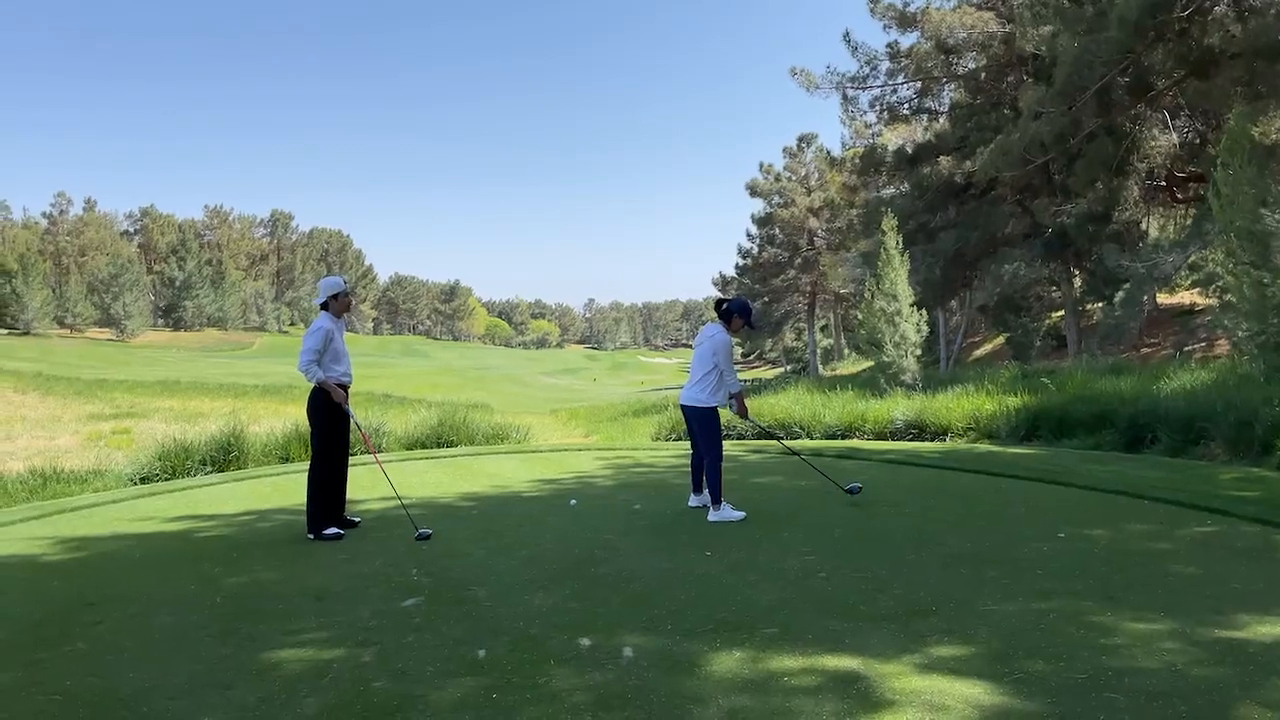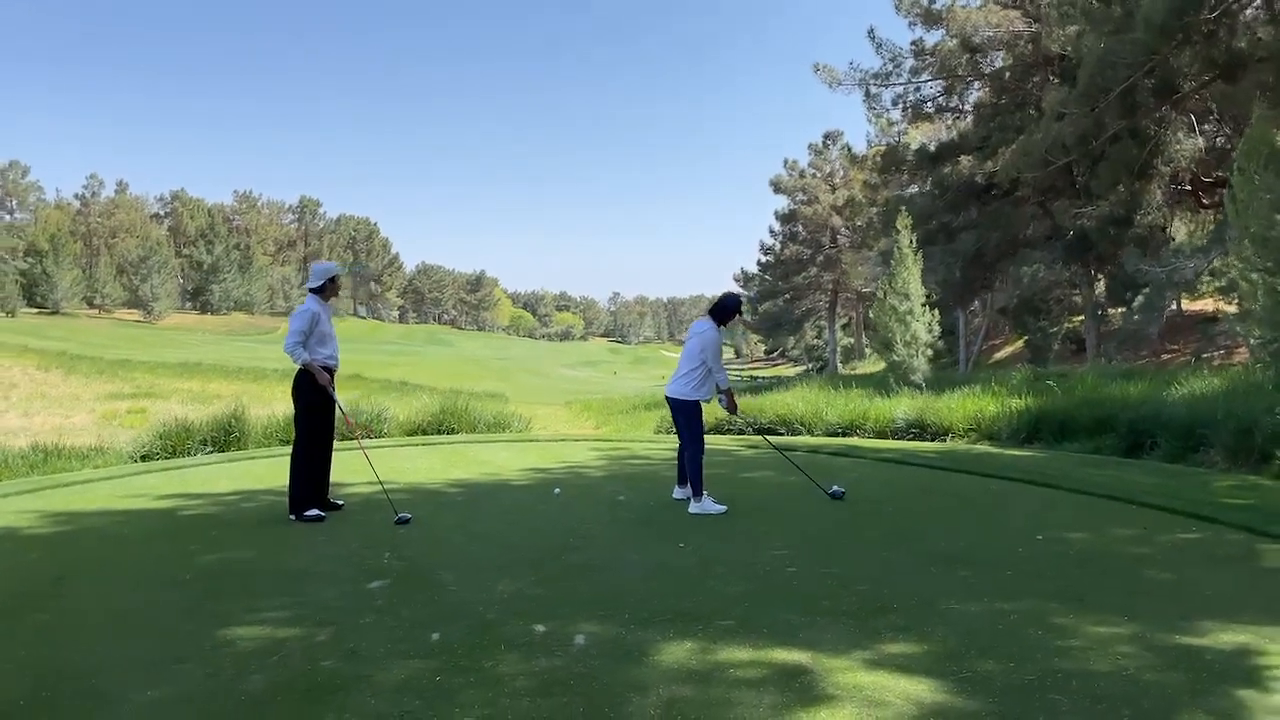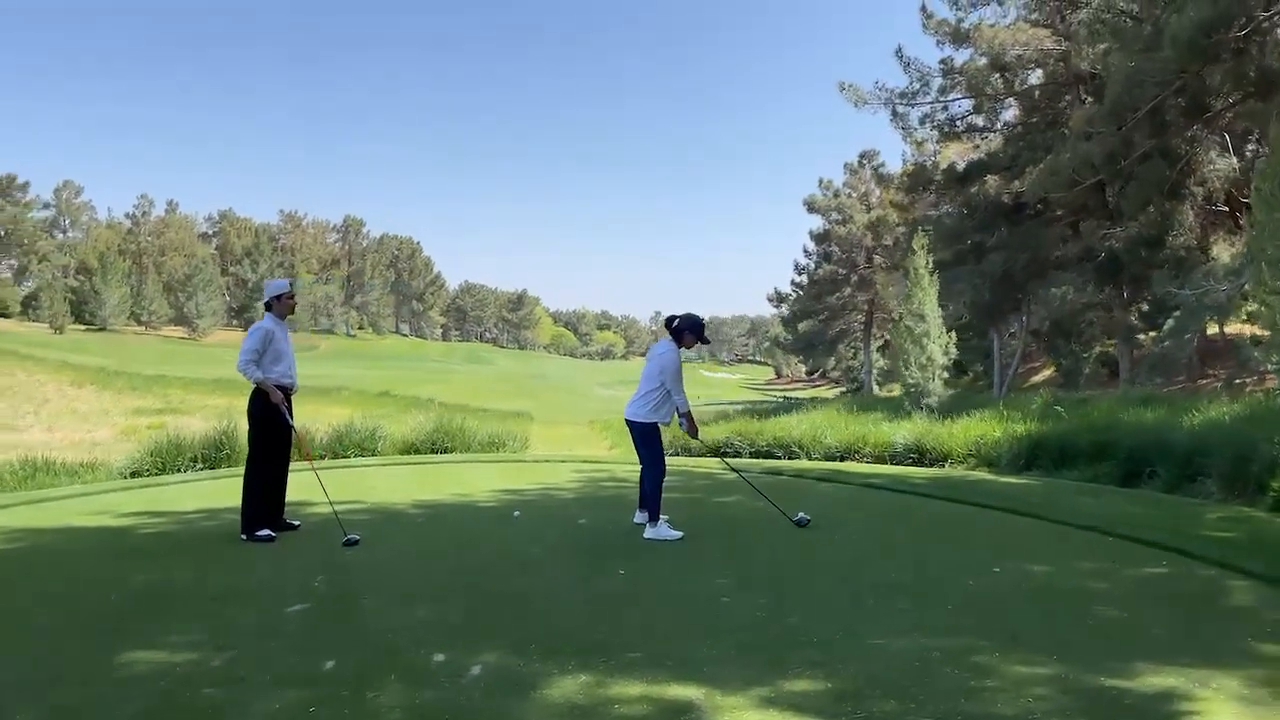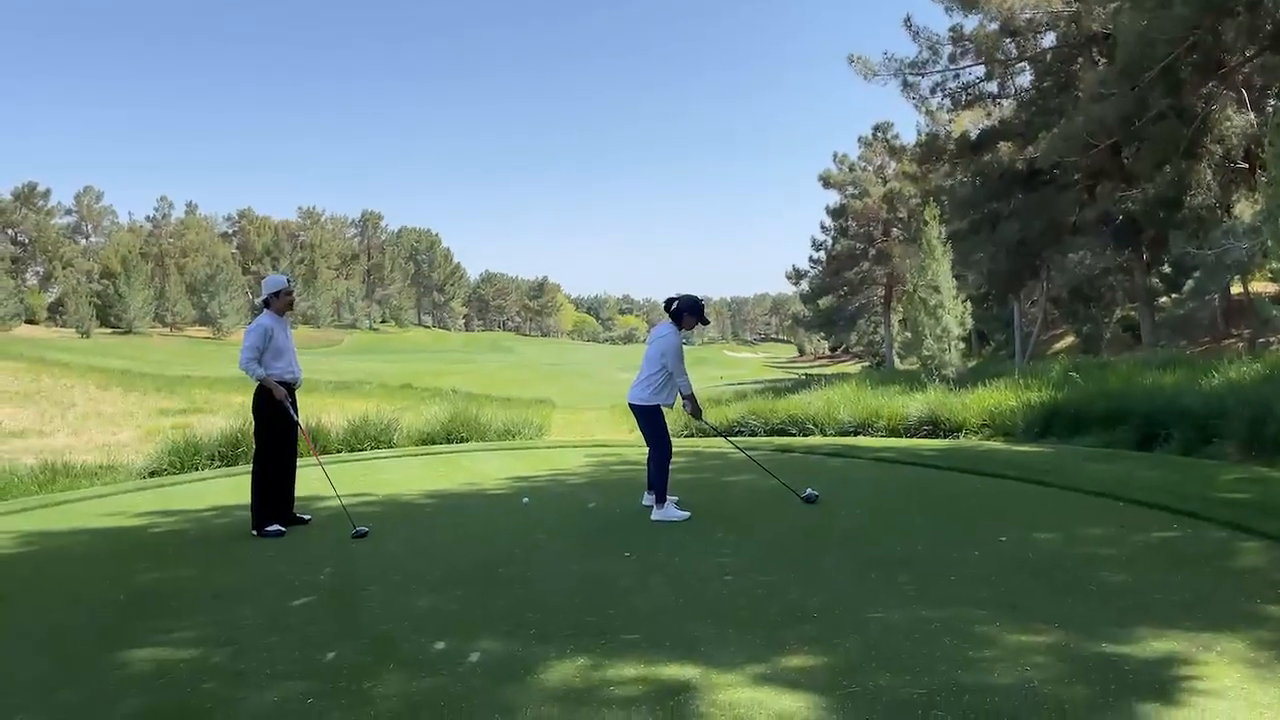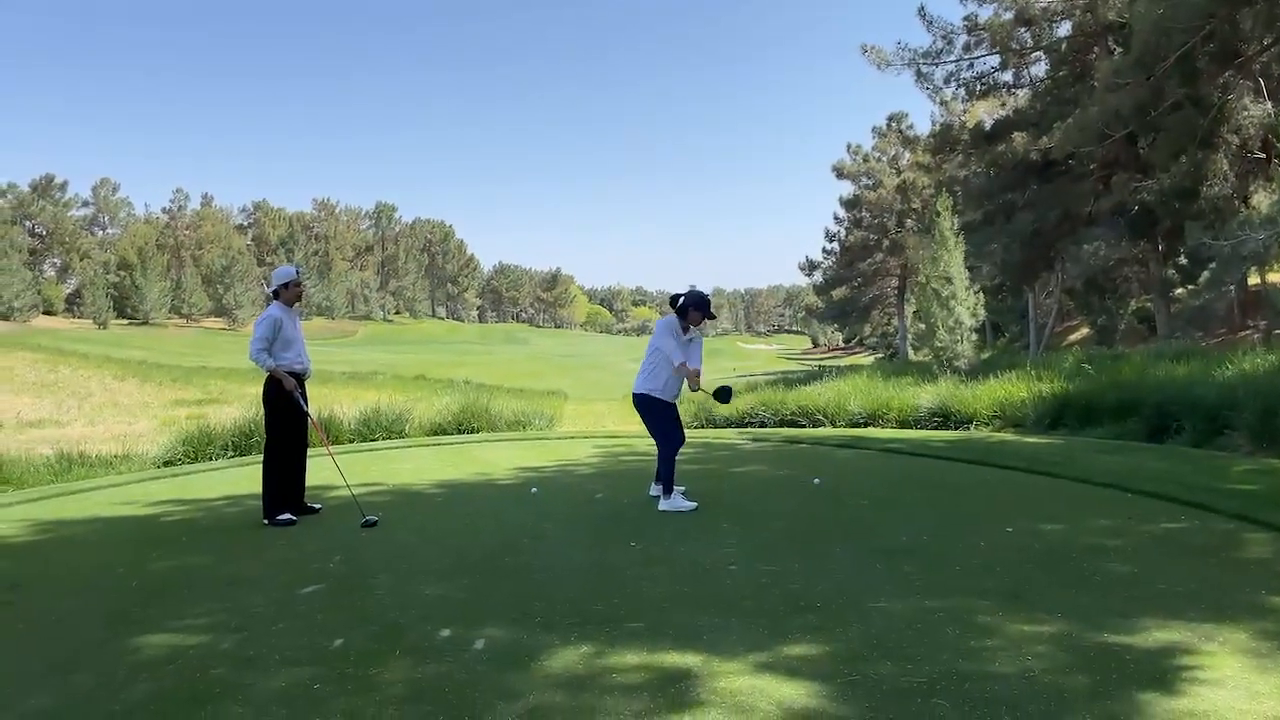
dt=1s
person 1, frame 1
left shoulder: (337, 325)
right shoulder: (322, 327)
right elbow: (307, 365)
right wrist: (333, 389)
left hip: (337, 399)
right hip: (326, 399)
left knee: (339, 458)
right knee: (323, 460)
left ankle: (335, 515)
right ankle: (317, 524)
person 1, frame 2
left shoulder: (323, 309)
right shoulder: (308, 310)
right elbow: (292, 346)
right wrist: (317, 371)
left hip: (324, 381)
right hip: (311, 381)
left knee: (323, 441)
right knee: (307, 442)
left ankle: (319, 497)
right ankle: (299, 505)
person 1, frame 3
left shoulder: (282, 329)
right shoulder: (263, 329)
right elbow: (245, 364)
right wrist: (271, 390)
left hip: (282, 399)
right hip: (266, 400)
left knee: (280, 460)
right knee: (260, 461)
left ankle: (274, 517)
right ankle: (252, 525)
person 1, frame 4
left shoulder: (284, 325)
right shoulder: (262, 325)
right elbow: (247, 362)
right wrist: (274, 386)
left hip: (287, 394)
right hip: (270, 396)
left knee: (287, 455)
right knee: (267, 457)
left ankle: (284, 512)
right ankle: (262, 521)
person 1, frame 5
left shoulder: (293, 315)
right shoulder: (271, 317)
right elbow: (257, 353)
left wrist: (303, 373)
right wrist: (283, 377)
left hip: (296, 384)
right hip: (280, 386)
left knee: (298, 445)
right knee: (278, 447)
left ankle: (295, 501)
right ankle: (273, 510)
person 2, frame 1
left shoulder: (709, 331)
right shoulder: (722, 338)
right elbow: (729, 374)
left wrist: (734, 397)
right wrist: (741, 403)
left hip: (690, 400)
right hip: (702, 404)
left knee: (700, 451)
right knee: (713, 455)
left ankle: (698, 495)
right ankle: (717, 509)
person 2, frame 2
left shoulder: (700, 324)
right shoulder: (711, 334)
right elbow: (717, 370)
left wrist: (721, 392)
right wrist: (729, 398)
left hip: (677, 392)
right hip: (687, 397)
left knee: (687, 443)
right knee: (695, 447)
left ankle: (682, 488)
right ankle: (698, 501)
person 2, frame 3
left shoulder: (663, 347)
right shoulder: (671, 356)
right elbow: (677, 393)
left wrist: (683, 417)
right wrist: (691, 423)
left hip: (638, 415)
right hip: (645, 419)
left knee: (649, 466)
right knee: (656, 469)
left ankle: (643, 512)
right ankle: (653, 526)
person 2, frame 4
left shoulder: (663, 329)
right shoulder: (672, 339)
left elbow: (674, 375)
right elbow: (680, 376)
left wrist: (686, 399)
right wrist: (694, 404)
left hip: (642, 398)
right hip: (647, 402)
left knee: (657, 448)
right knee: (663, 451)
left ankle: (652, 494)
right ankle: (660, 507)
person 2, frame 5
left shoulder: (695, 337)
right shoulder: (666, 324)
left elbow: (695, 360)
right elbow: (673, 355)
left wrist: (695, 378)
right wrist: (689, 377)
left hip: (666, 397)
right hip: (647, 395)
left knee: (676, 440)
right knee: (668, 443)
left ankle: (659, 484)
right ankle: (667, 497)
